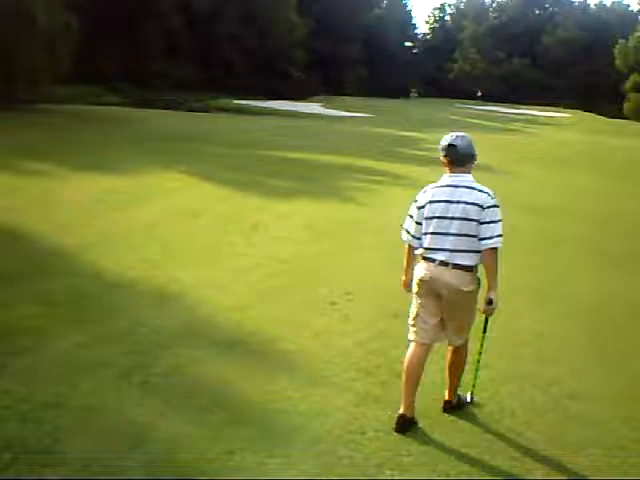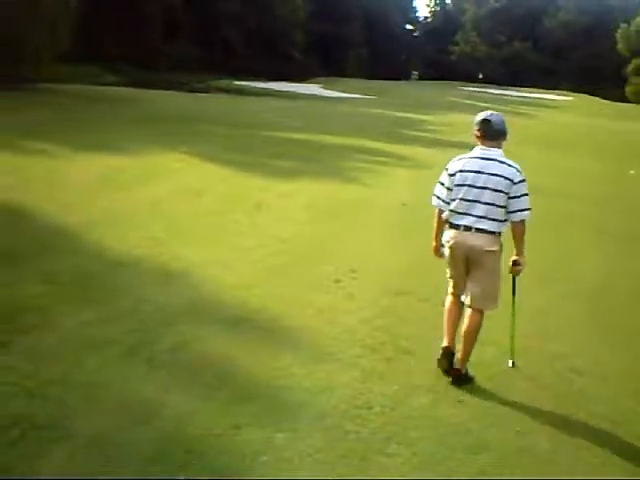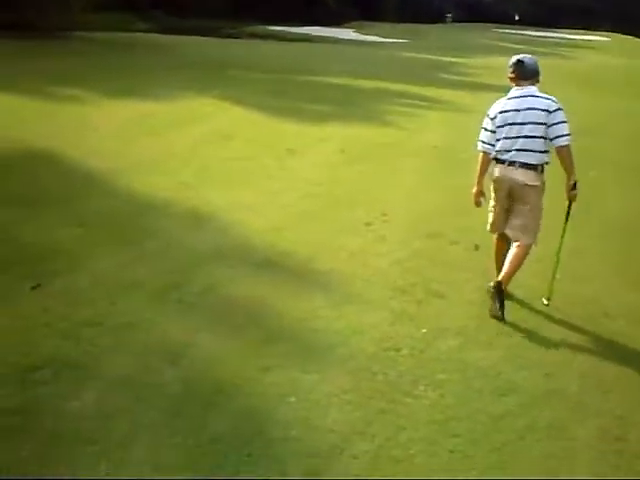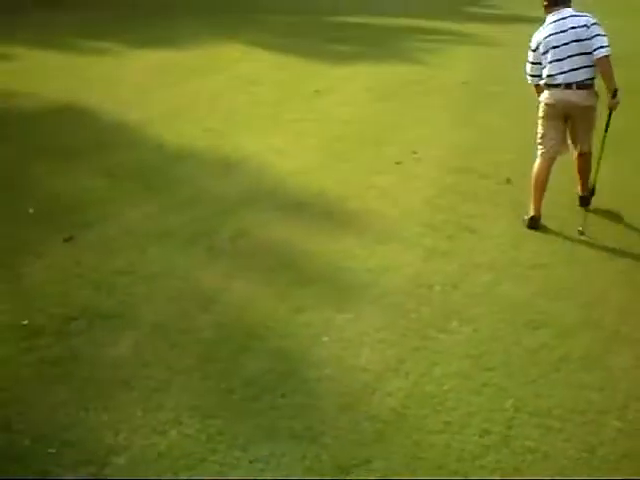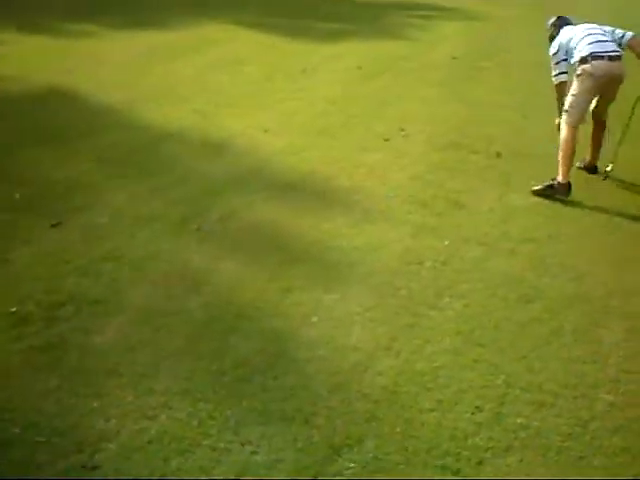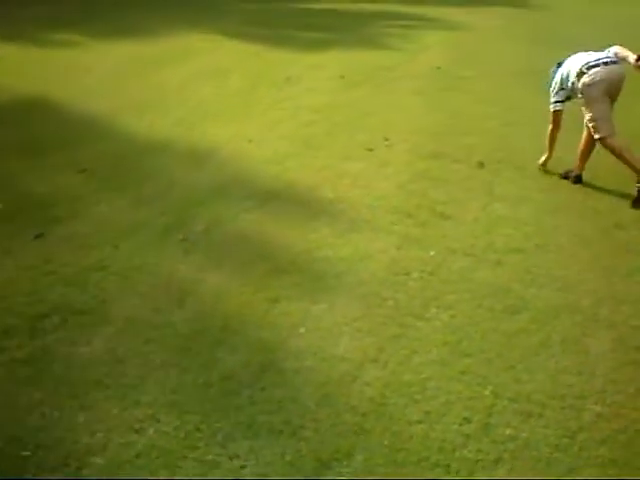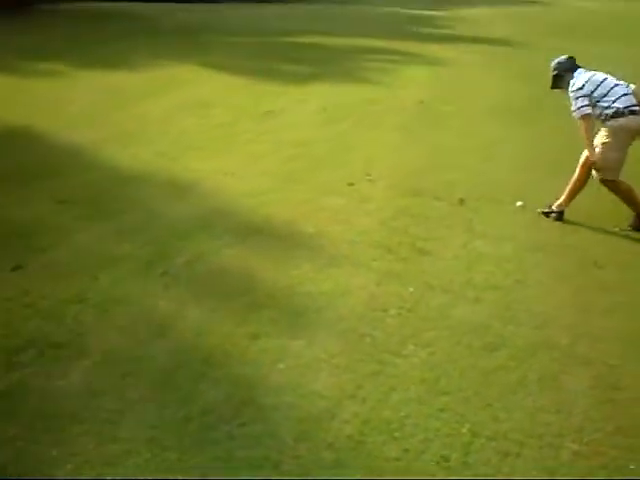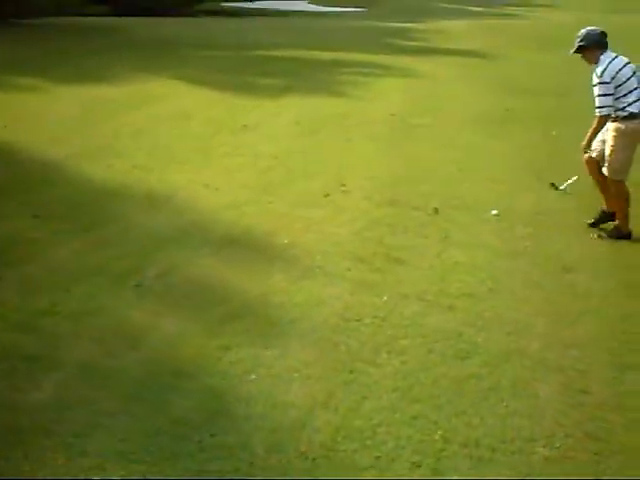
dt=0.4s
person 1, frame 1
left shoulder: (427, 194)
right shoulder: (485, 198)
left elbow: (412, 241)
right elbow: (489, 249)
left wrist: (407, 272)
right wrist: (492, 290)
left hip: (427, 272)
right hip: (462, 278)
left knee: (419, 342)
right knee: (459, 341)
left ankle: (406, 412)
right ankle: (451, 398)
person 1, frame 2
left shoulder: (457, 164)
right shoulder: (512, 172)
left elbow: (441, 207)
right elbow: (518, 219)
left wrist: (437, 238)
right wrist: (519, 255)
left hip: (455, 237)
right hip: (487, 243)
left knee: (455, 296)
right knee: (476, 307)
left ankle: (448, 349)
right ankle: (460, 367)
person 1, frame 3
left shoulder: (498, 106)
right shoulder: (550, 105)
left elbow: (485, 150)
right elbow: (562, 146)
left wrist: (478, 184)
right wrist: (572, 181)
left hip: (500, 173)
right hip: (530, 177)
left knee: (502, 232)
right knee: (523, 240)
left ankle: (500, 284)
right ankle: (500, 284)
person 1, frame 4
left shoulder: (540, 34)
right shoulder: (588, 22)
left elbow: (535, 79)
right elbow: (602, 57)
left wrist: (543, 101)
right wrist: (613, 91)
left hip: (553, 96)
right hip: (583, 95)
left knee: (545, 155)
right knee: (583, 147)
left ankle: (534, 213)
right ankle: (584, 193)
person 1, frame 5
left shoulder: (559, 42)
right shoulder: (599, 28)
left elbow: (560, 82)
left wrist: (560, 115)
left hip: (591, 67)
right hip: (616, 67)
left knee: (569, 124)
right knee: (599, 115)
left ankle: (562, 181)
right ankle: (591, 162)
person 1, frame 6
left shoulder: (557, 82)
right shoulder: (588, 57)
left elbow: (555, 124)
right elbow: (616, 51)
left wrist: (548, 155)
left hip: (591, 81)
right hip: (614, 74)
left knee: (605, 136)
right knee: (592, 126)
right ankle: (577, 171)
person 1, frame 7
left shoulder: (576, 85)
right shoulder: (601, 78)
left elbow: (585, 119)
left wrist: (591, 151)
left hip: (618, 124)
left knee: (607, 177)
right knee: (585, 163)
right ankle: (559, 207)
person 1, frame 8
left shoulder: (601, 73)
right shoulder: (622, 61)
left elbow: (603, 114)
left wrist: (588, 139)
right hip: (622, 121)
left knee: (615, 177)
right knee: (591, 160)
left ankle: (622, 228)
right ankle: (610, 210)
